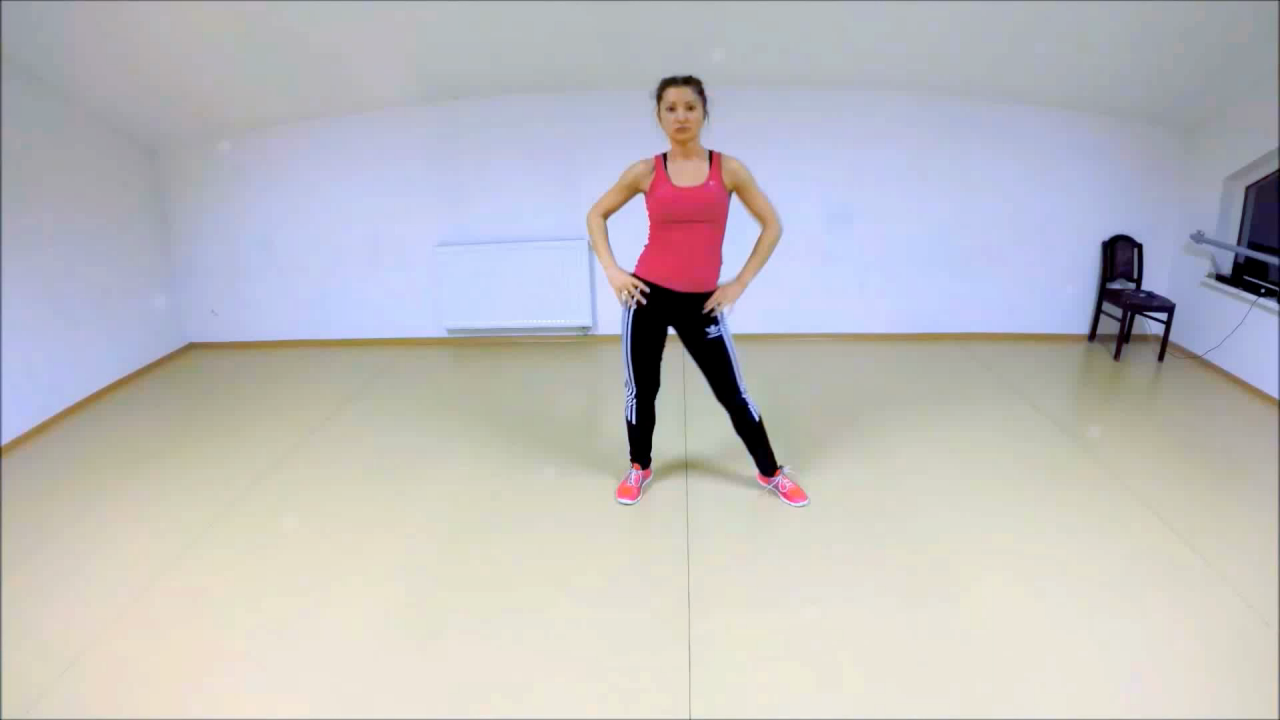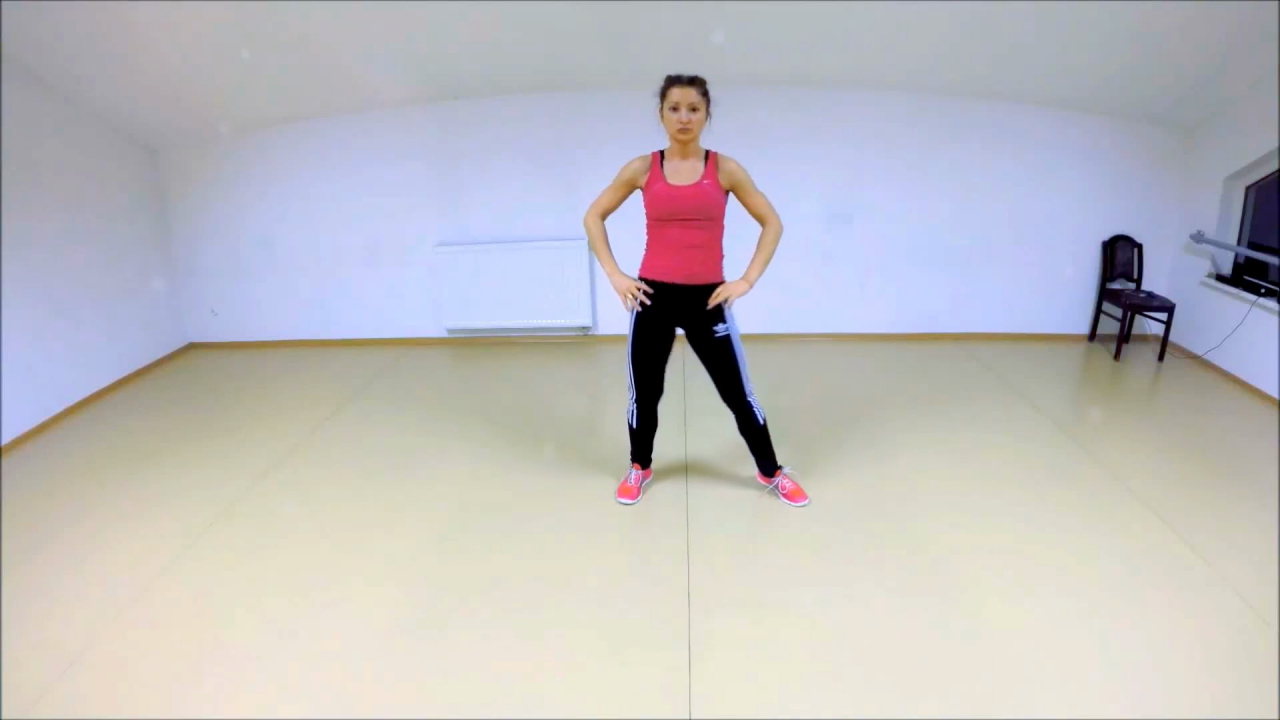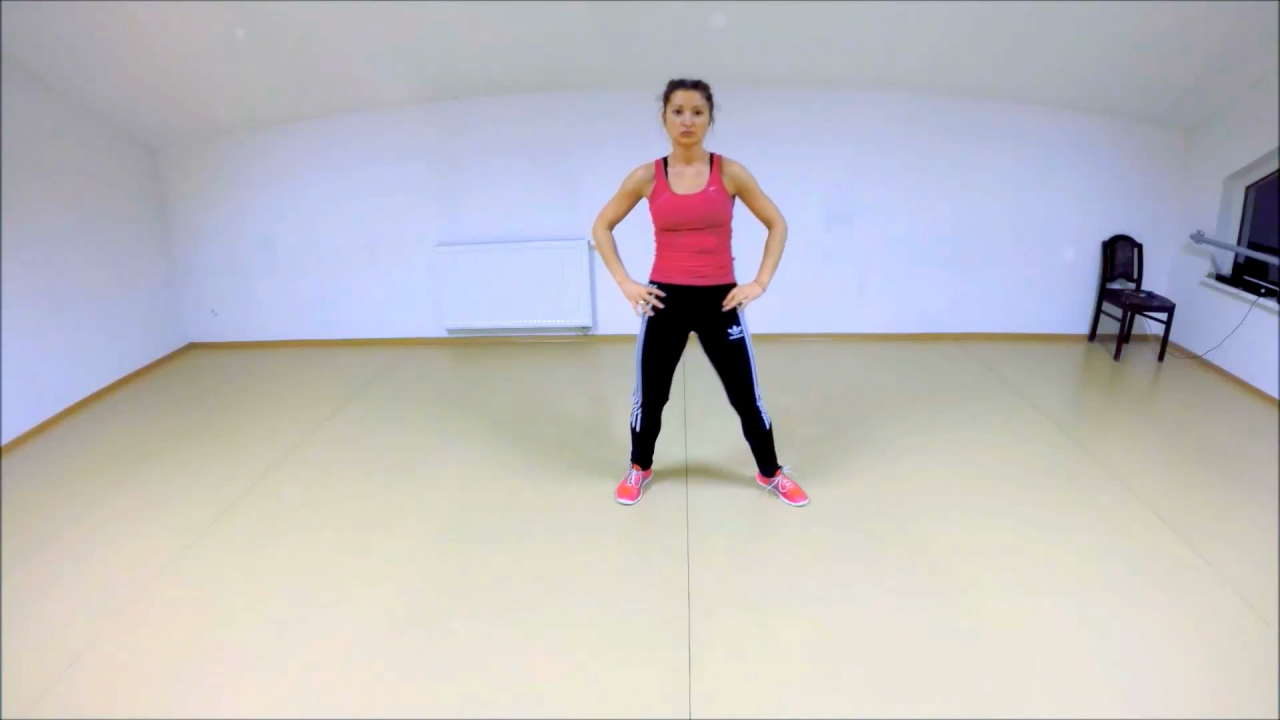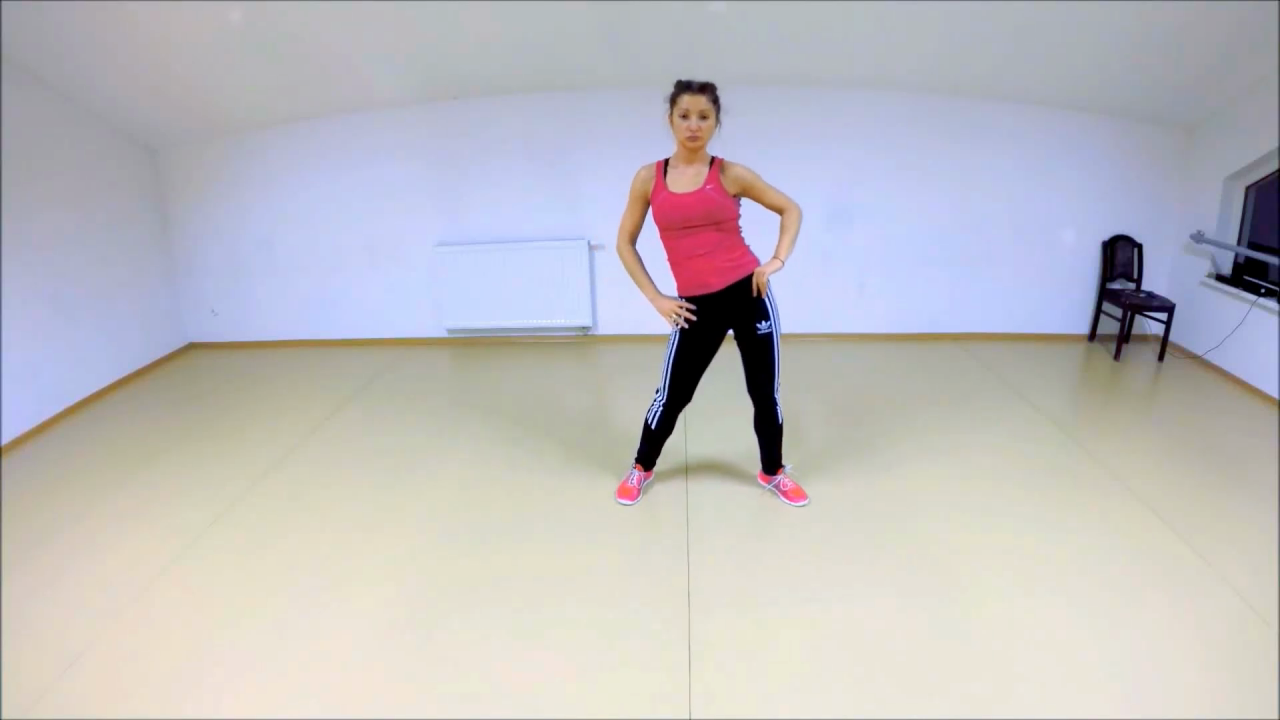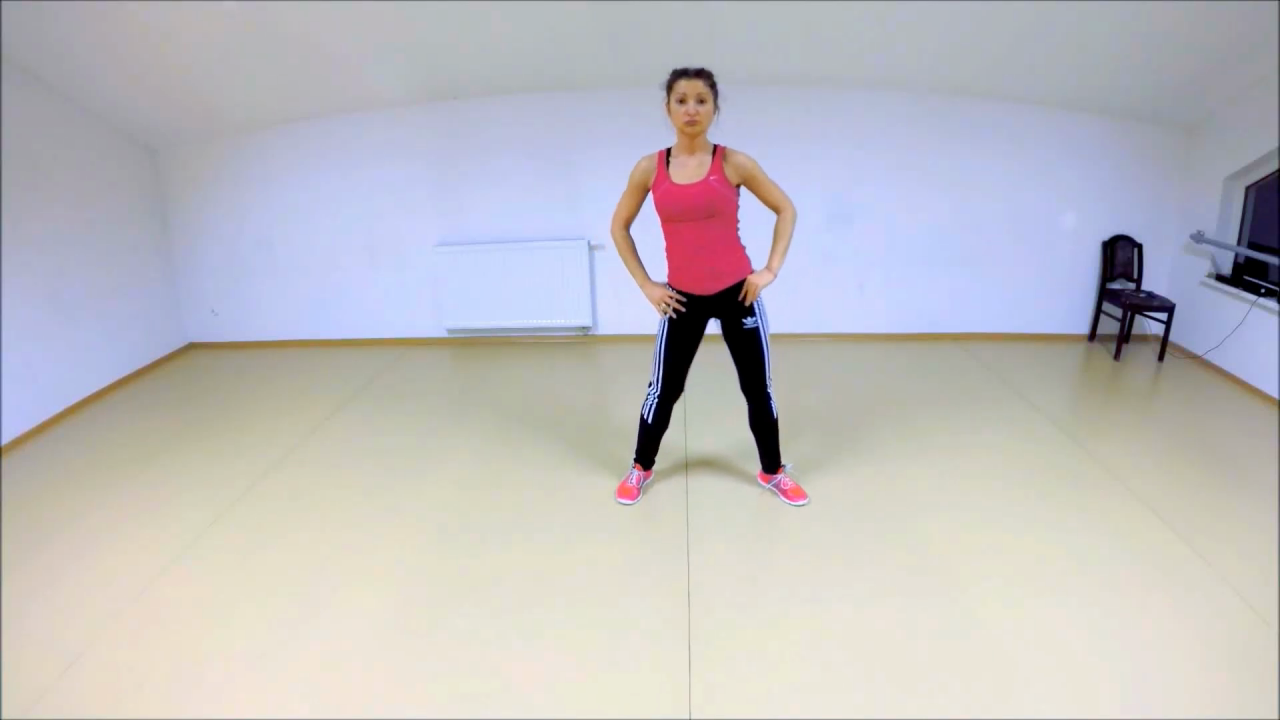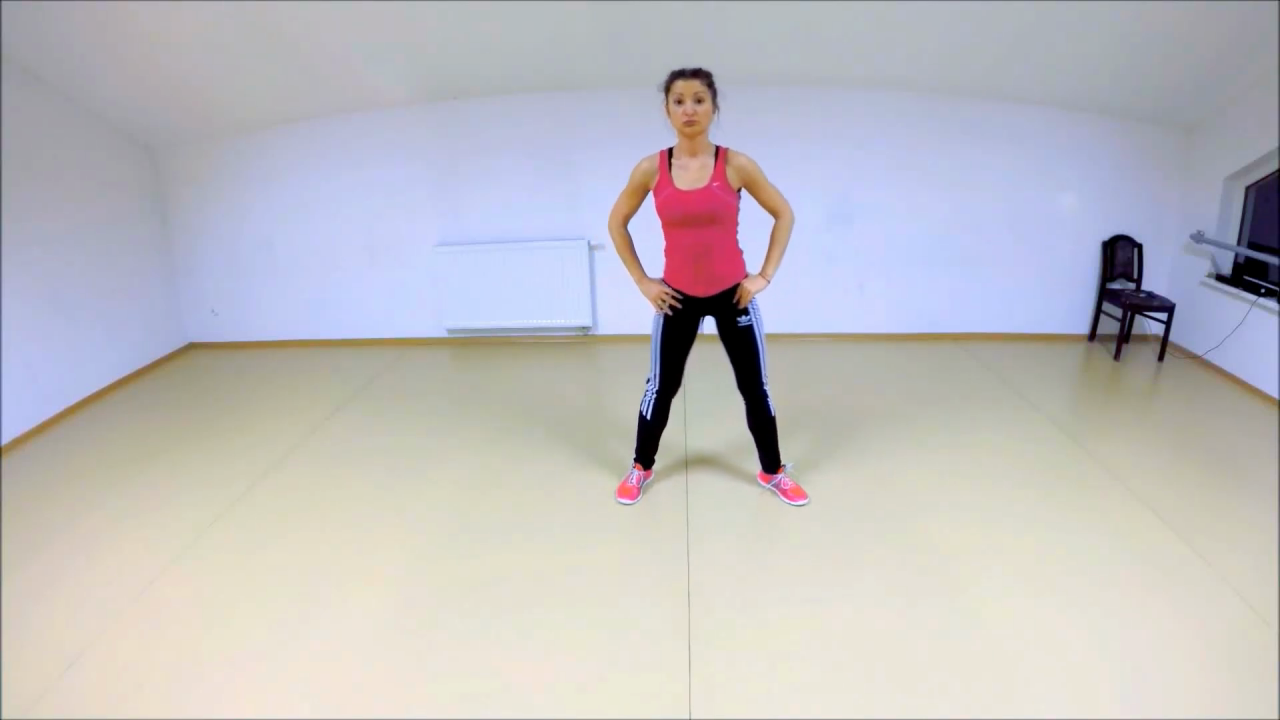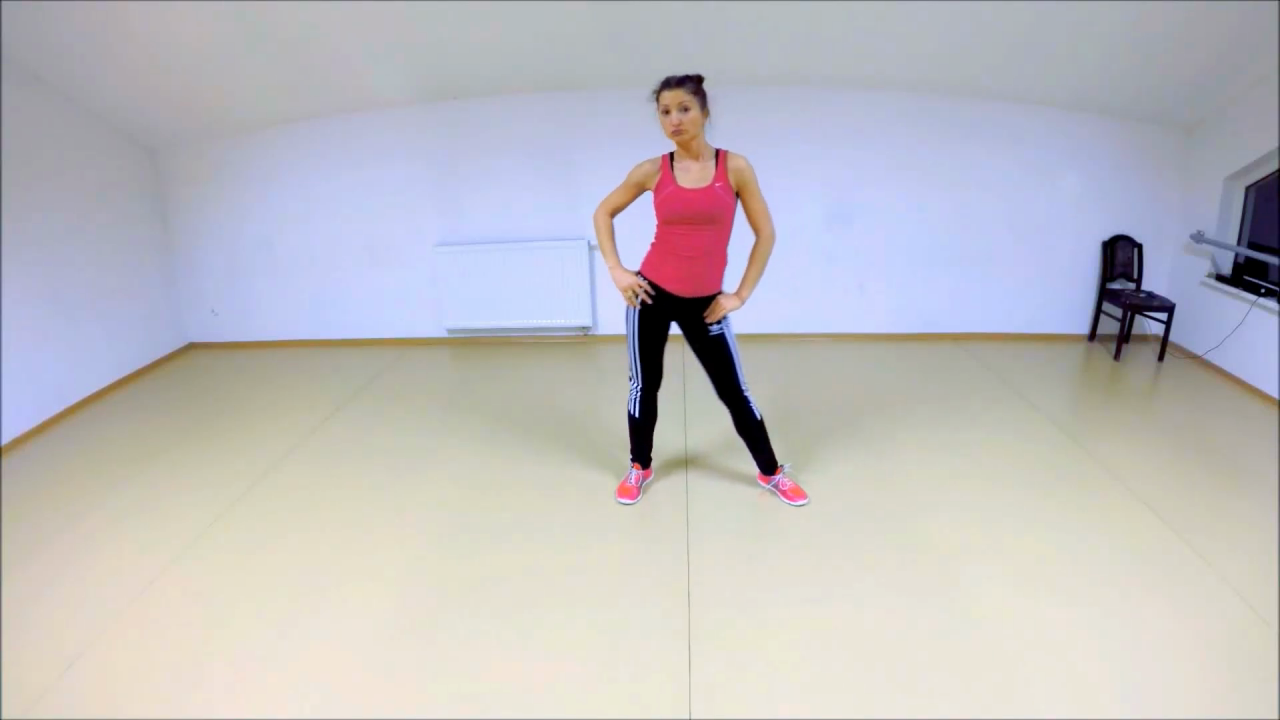
dt=0.3s
person 1, frame 1
left shoulder: (729, 168)
right shoulder: (645, 171)
left elbow: (772, 225)
right elbow: (597, 215)
left wrist: (740, 283)
right wrist: (611, 269)
left hip: (701, 302)
right hip: (647, 294)
left knee: (732, 393)
right knee: (641, 389)
left ankle: (770, 472)
right ankle: (639, 466)
person 1, frame 2
left shoulder: (725, 169)
right shoulder: (641, 168)
left elbow: (772, 223)
right elbow: (594, 216)
left wrist: (747, 280)
right wrist: (614, 273)
left hip: (706, 300)
right hip: (654, 296)
left knee: (738, 394)
right knee: (644, 393)
left ankle: (771, 472)
right ankle: (640, 467)
person 1, frame 3
left shoulder: (729, 171)
right shoulder: (646, 176)
left elbow: (776, 224)
right elbow: (602, 227)
left wrist: (761, 280)
right wrist: (625, 283)
left hip: (720, 300)
right hip: (666, 300)
left knee: (746, 398)
right knee: (649, 397)
left ankle: (771, 472)
right ankle: (640, 467)
person 1, frame 4
left shoulder: (731, 174)
right shoulder: (648, 178)
left elbow: (790, 209)
right elbow: (625, 242)
left wrist: (778, 259)
right wrist: (656, 298)
left hip: (748, 293)
right hip: (696, 306)
left knee: (765, 393)
right knee: (672, 395)
left ankle: (772, 471)
right ankle: (642, 467)
person 1, frame 5
left shoulder: (735, 163)
right shoulder: (649, 168)
left elbow: (786, 210)
right elbow: (619, 227)
left wrist: (771, 269)
right wrist: (646, 285)
left hip: (738, 293)
right hip: (683, 299)
left knee: (758, 388)
right knee: (664, 389)
left ankle: (772, 472)
right ankle: (641, 468)
person 1, frame 6
left shoulder: (737, 165)
right shoulder: (650, 169)
left elbow: (783, 214)
right elbow: (617, 223)
left wrist: (765, 276)
right wrist: (642, 281)
left hip: (732, 293)
right hip: (677, 297)
left knee: (754, 386)
right knee: (661, 386)
left ankle: (772, 471)
right ankle: (641, 467)
person 1, frame 7
left shoulder: (735, 168)
right shoulder: (652, 170)
left elbow: (765, 234)
right elbow: (603, 213)
left wrist: (741, 295)
right wrist: (616, 269)
left hip: (704, 303)
right hip: (650, 293)
left knee: (734, 391)
right knee: (644, 384)
left ankle: (770, 472)
right ankle: (639, 466)
